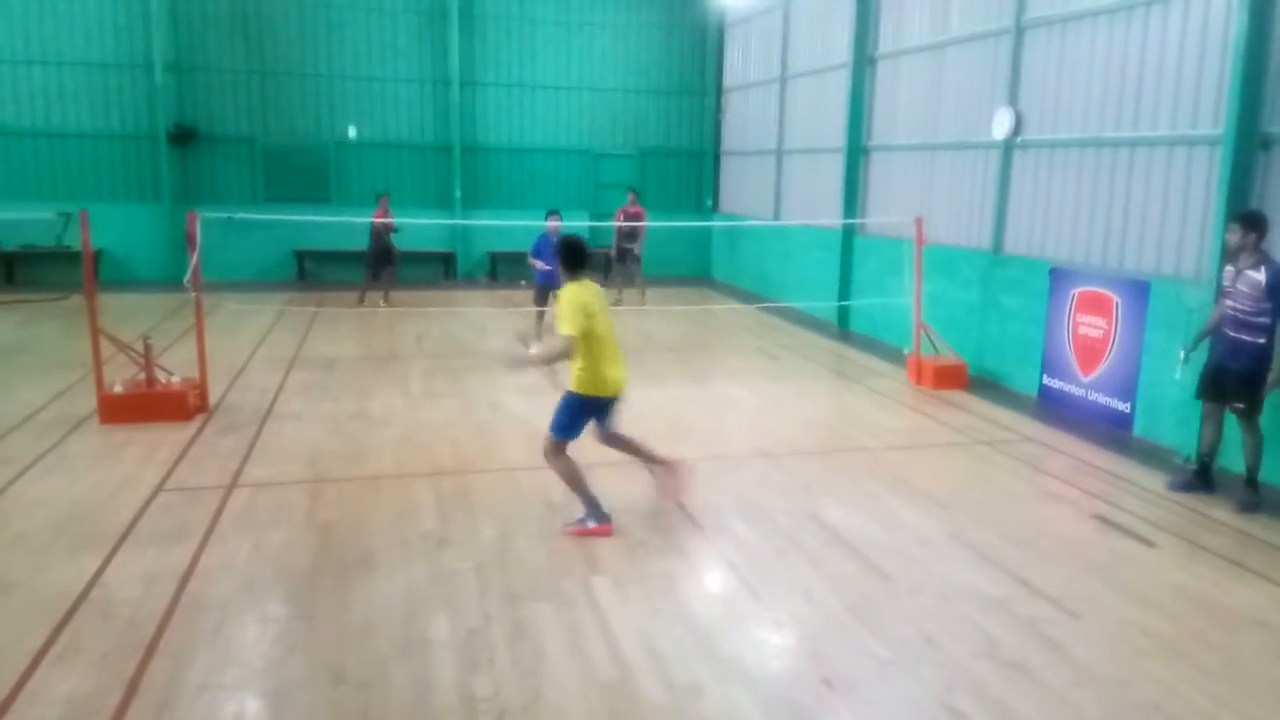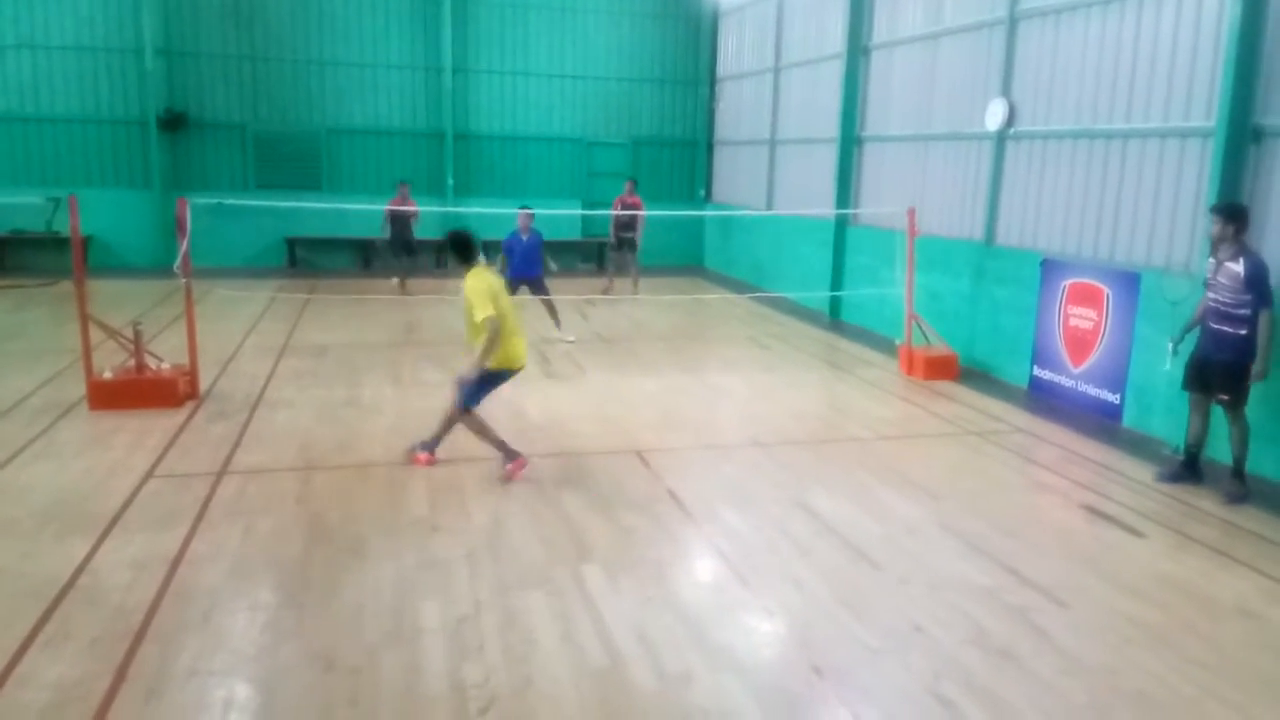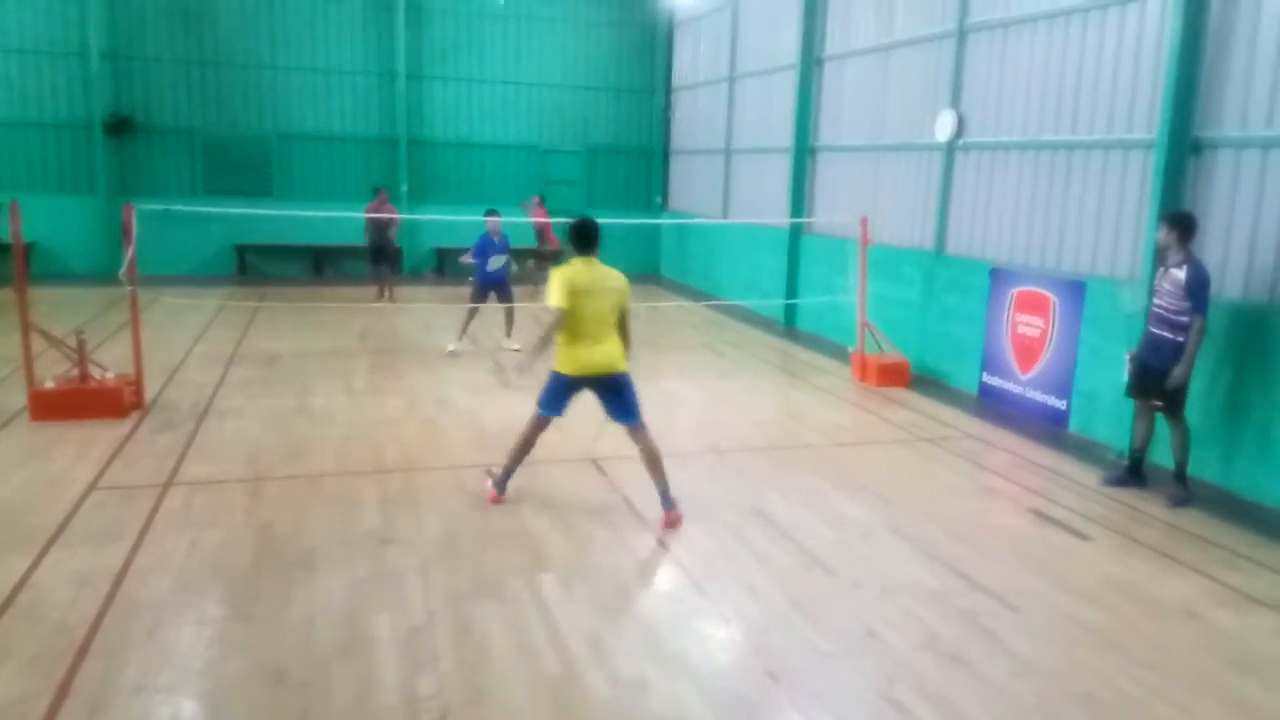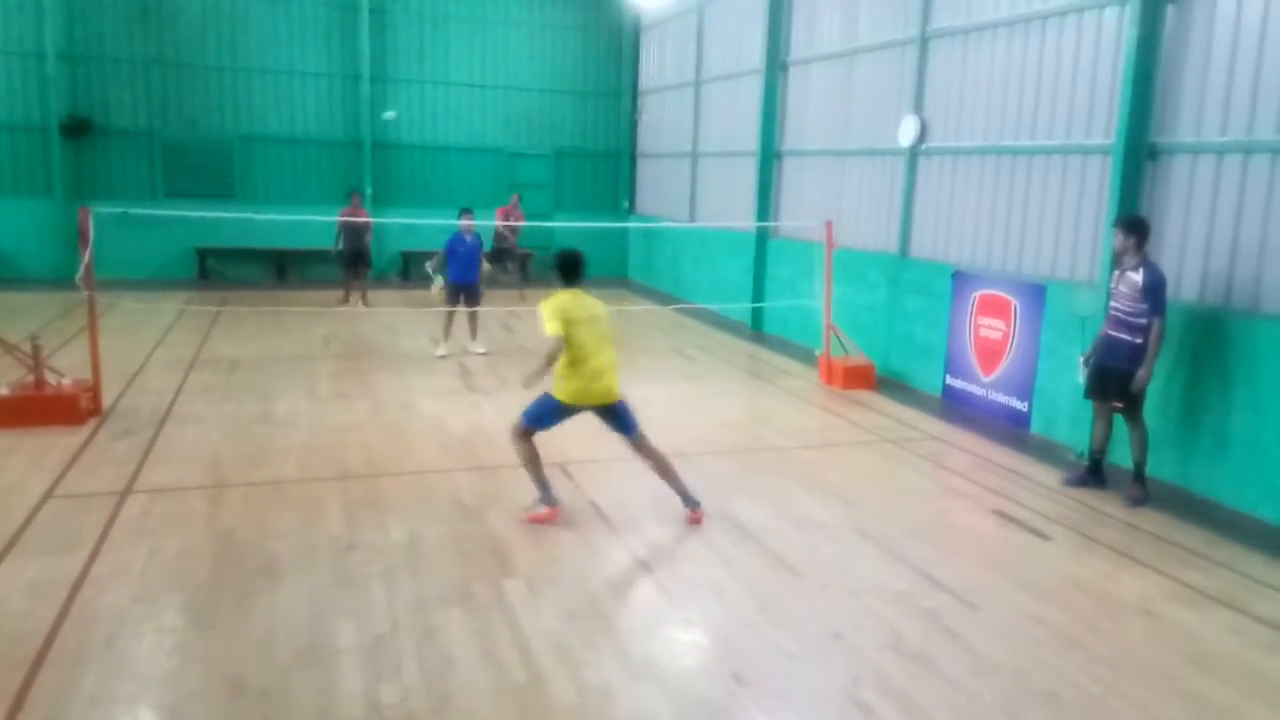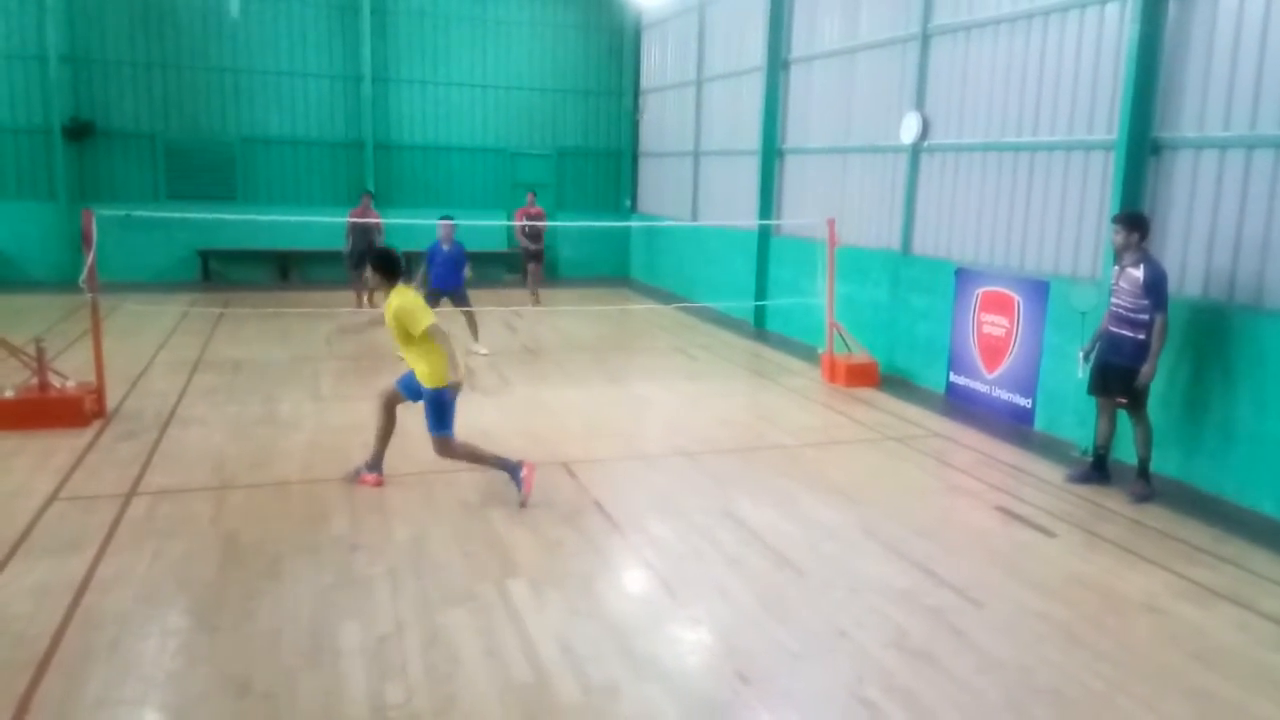
dt=0.7s
person 1, frame 1
right shoulder: (1230, 267)
right wrist: (1197, 340)
left hip: (1250, 361)
right hip: (1221, 354)
left knee: (1247, 420)
right knee: (1210, 411)
left ankle: (1251, 486)
right ankle: (1202, 473)
person 1, frame 2
left shoulder: (1253, 266)
right shoulder: (1214, 259)
left elbow: (1265, 313)
left wrist: (1261, 359)
right wrist: (1183, 332)
left hip: (1234, 354)
right hip: (1206, 347)
left knee: (1234, 412)
right knee: (1197, 402)
left ankle: (1237, 476)
right ankle: (1190, 465)
person 1, frame 3
left shoulder: (1195, 274)
right shoulder: (1164, 268)
left elbow: (1198, 323)
left wrist: (1185, 364)
right wrist: (1139, 348)
left hip: (1171, 361)
right hip: (1149, 355)
left knee: (1174, 417)
right knee: (1142, 409)
left ankle: (1181, 481)
right ankle: (1135, 469)
person 1, frame 4
left shoulder: (1152, 276)
right shoulder: (1118, 272)
left elbow: (1158, 325)
left wrist: (1147, 366)
right wrist: (1093, 349)
left hip: (1130, 363)
right hip: (1106, 357)
left knee: (1133, 418)
right knee: (1100, 410)
left ankle: (1139, 481)
right ankle: (1094, 470)
person 1, frame 5
left shoulder: (1153, 272)
right shoulder: (1118, 267)
left elbow: (1160, 320)
left wrist: (1151, 362)
right wrist: (1092, 343)
left hip: (1133, 359)
right hip: (1108, 352)
left knee: (1137, 414)
right knee: (1104, 406)
left ankle: (1143, 477)
right ankle: (1098, 466)
person 2, frame 1
left shoulder: (570, 298)
right shoulder: (594, 290)
left elbow: (566, 349)
left wrist: (535, 358)
right wrist: (539, 345)
left hip: (589, 383)
right hip: (613, 378)
left knee: (553, 451)
right knee: (605, 434)
left ankle: (597, 517)
right ankle: (662, 466)
person 2, frame 2
left shoulder: (475, 287)
right shoulder: (488, 275)
left elbow: (493, 329)
left wrist: (476, 369)
left hip: (499, 359)
right hip: (513, 354)
left knee: (462, 409)
right knee: (462, 397)
left ankle: (512, 456)
right ankle: (429, 448)
person 2, frame 3
left shoulder: (563, 276)
right shoulder: (617, 279)
left elbow: (556, 320)
right elbow: (623, 330)
left wrist: (532, 355)
right wrist: (620, 364)
left hip: (571, 365)
right hip: (609, 367)
left knee: (537, 423)
right knee: (639, 432)
left ankle: (499, 484)
right ankle: (667, 505)
person 2, frame 4
left shoulder: (551, 306)
right shoulder: (598, 307)
left elbow: (555, 348)
left wrist: (537, 374)
left hip: (571, 393)
right hip: (606, 390)
left knee: (520, 434)
right knee: (642, 446)
left ankle: (547, 501)
right ankle: (690, 502)
person 2, frame 5
left shoulder: (402, 304)
right shoulder: (393, 296)
left elbow: (439, 334)
left wrist: (453, 371)
left hip: (438, 376)
right hip: (425, 370)
left knee: (445, 447)
right knee: (388, 399)
left ankle: (516, 469)
right ankle: (374, 467)
